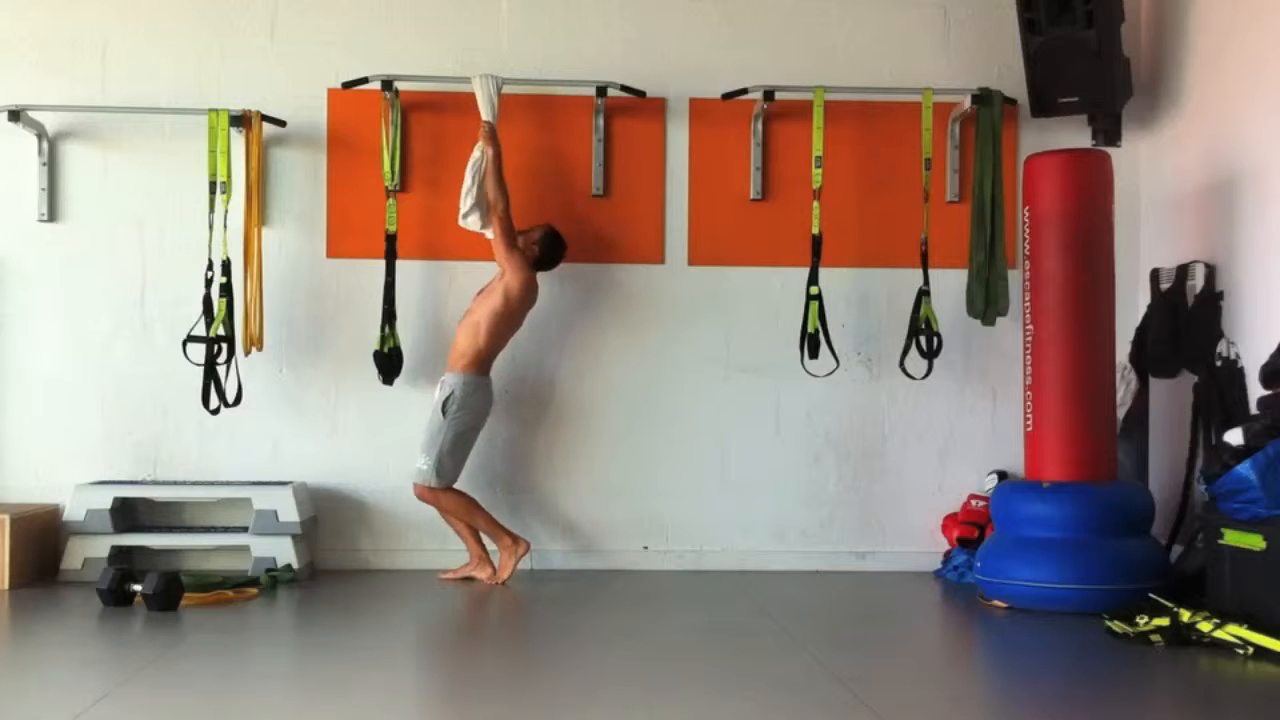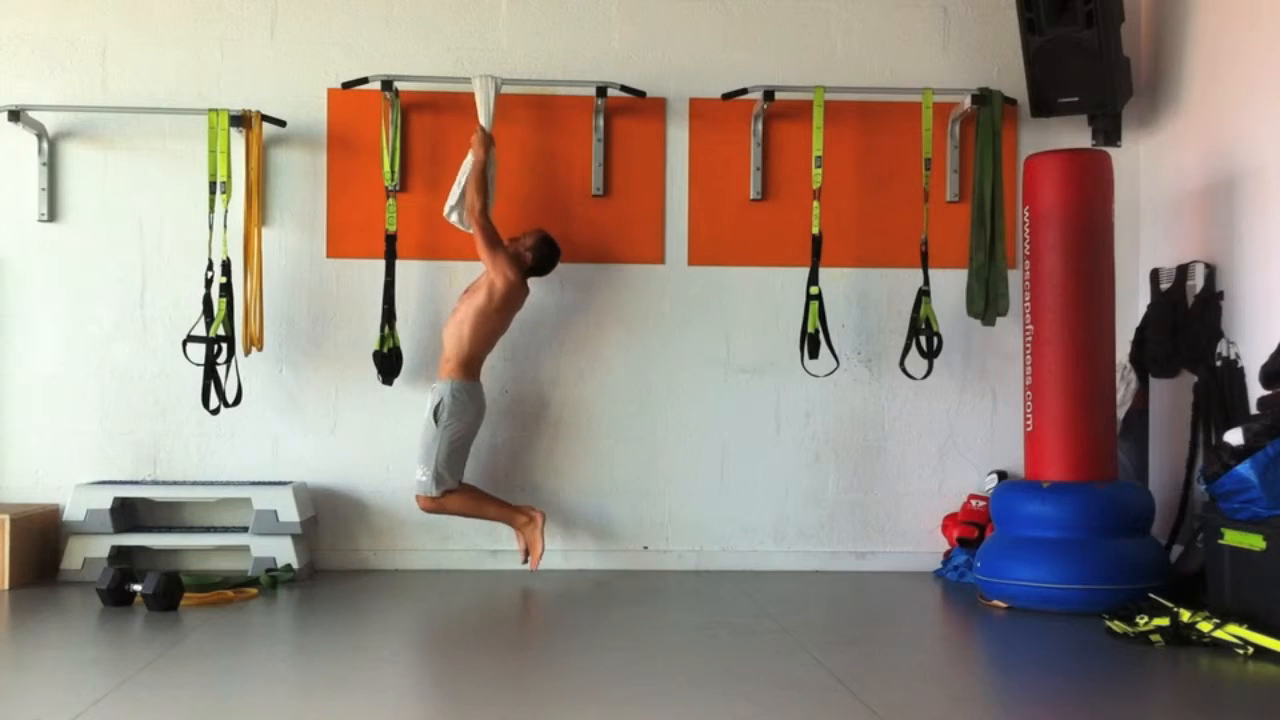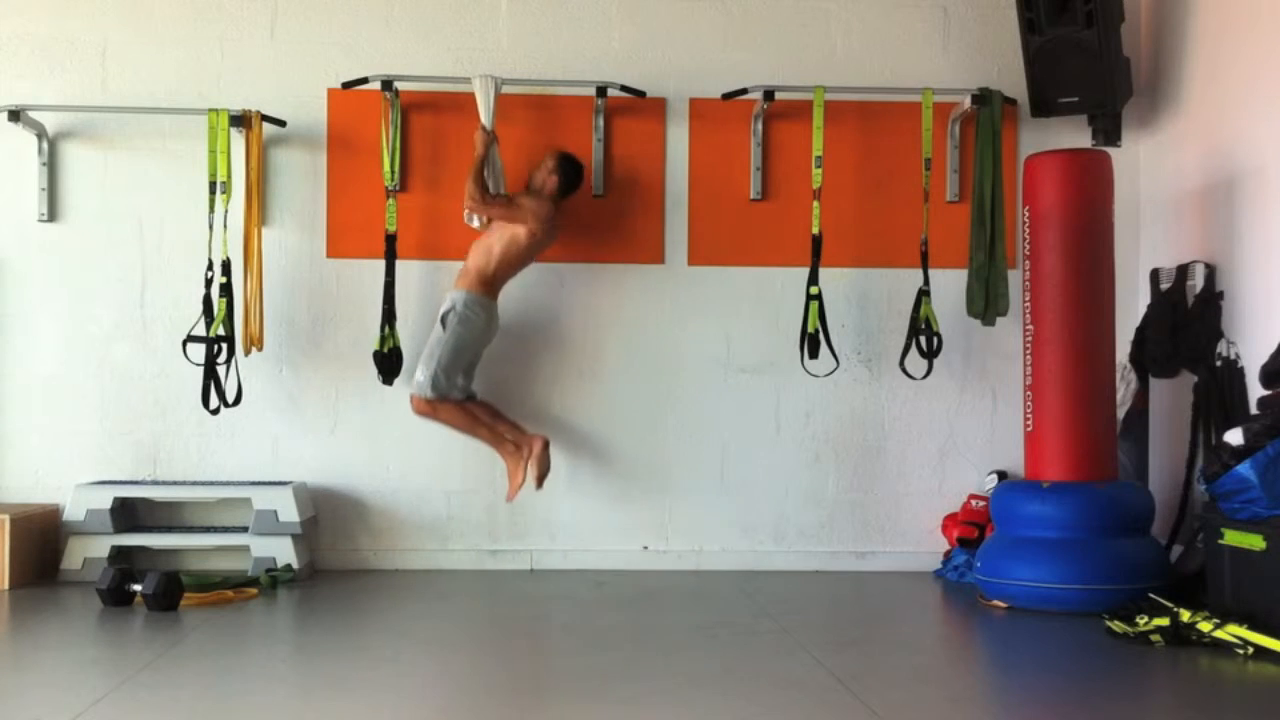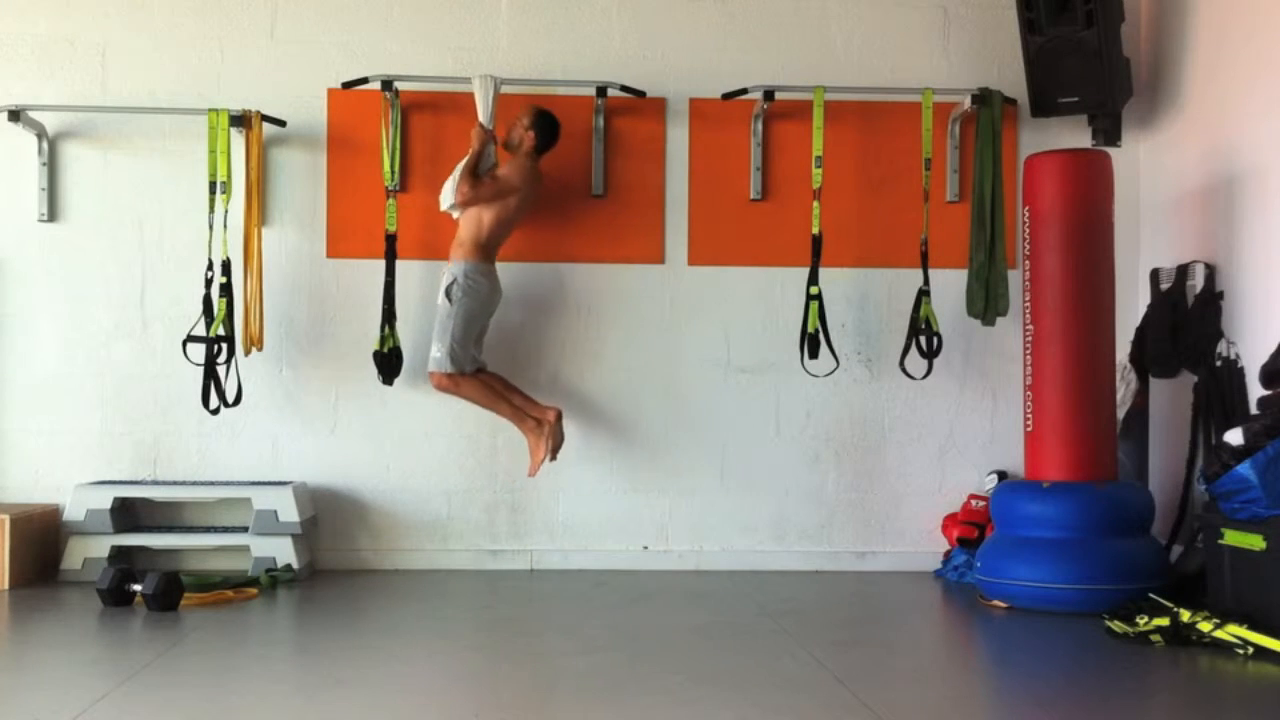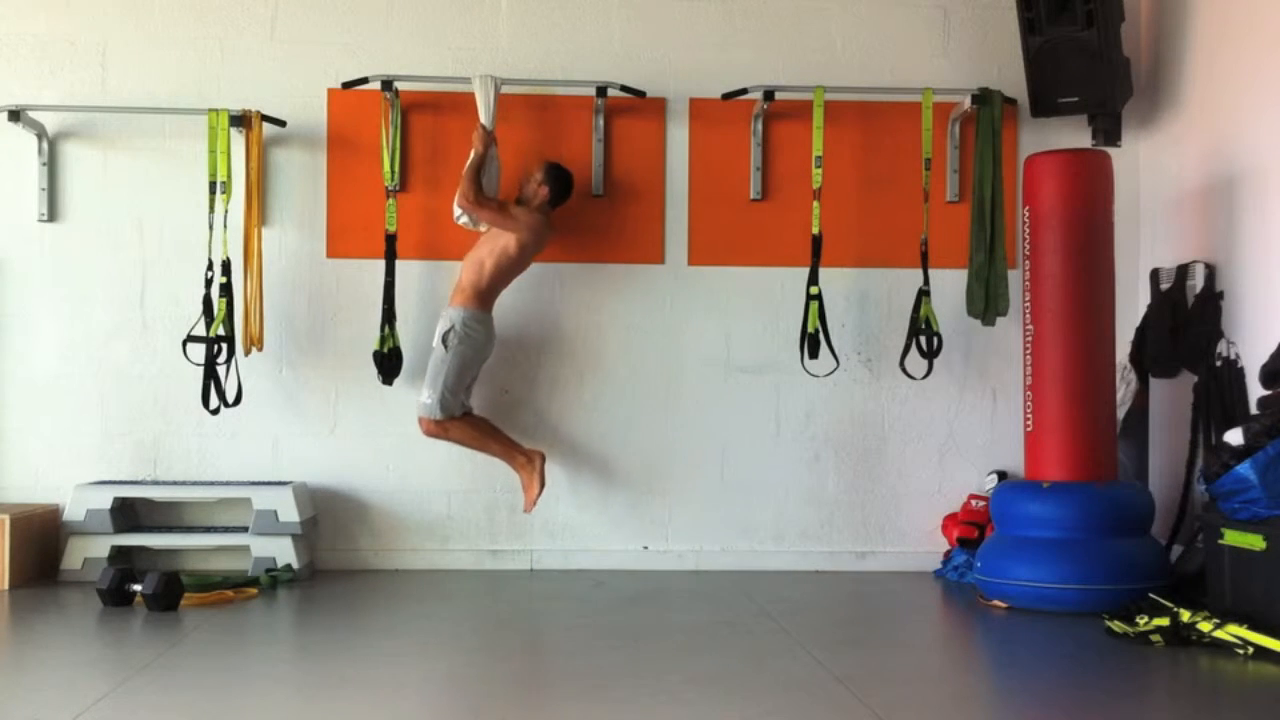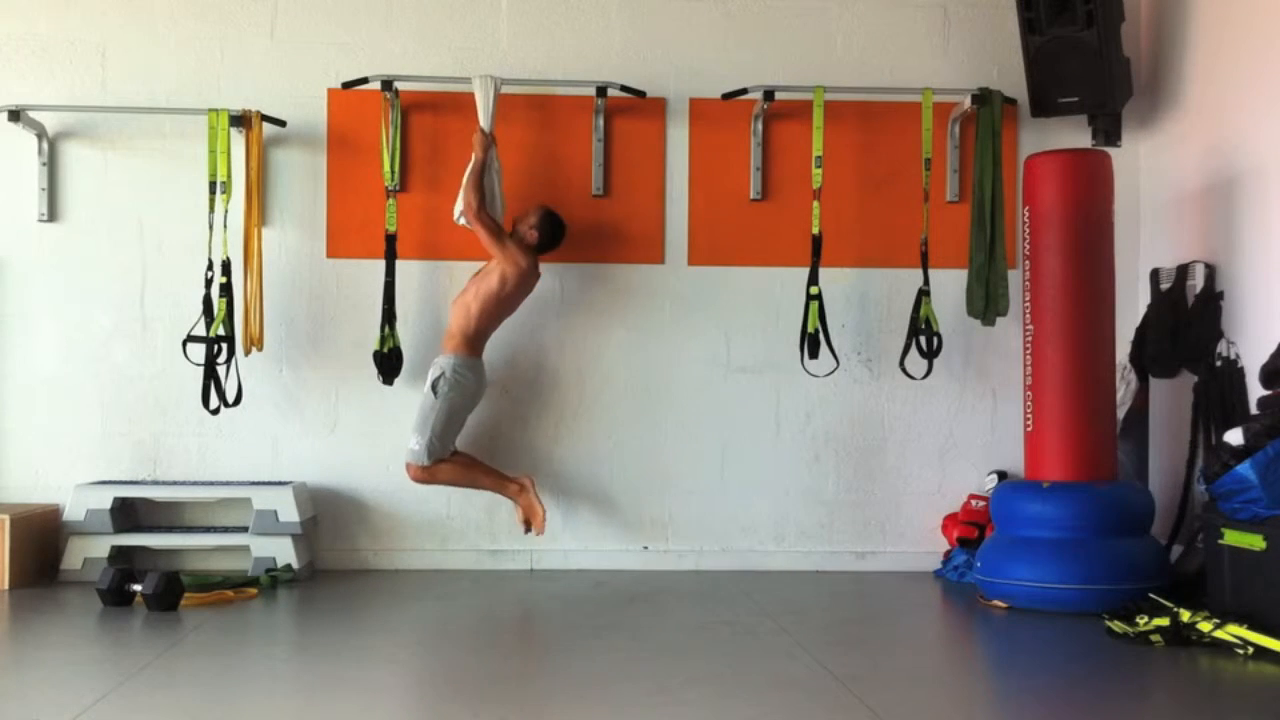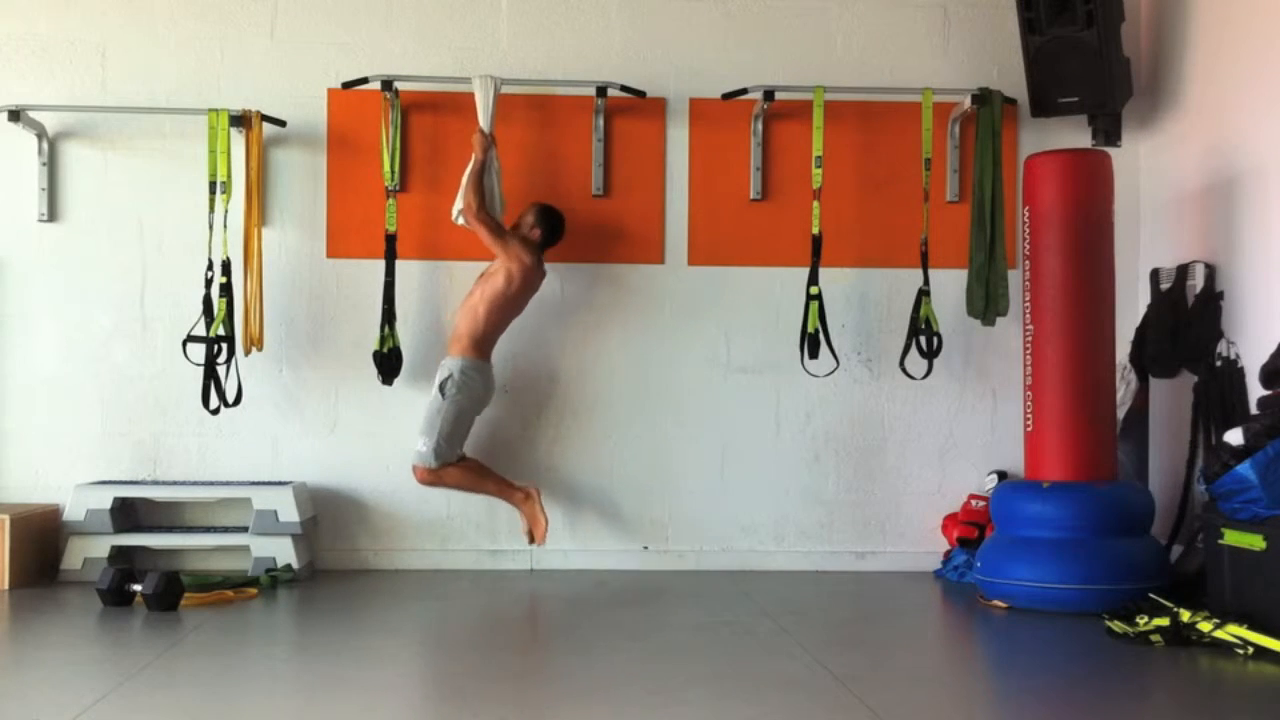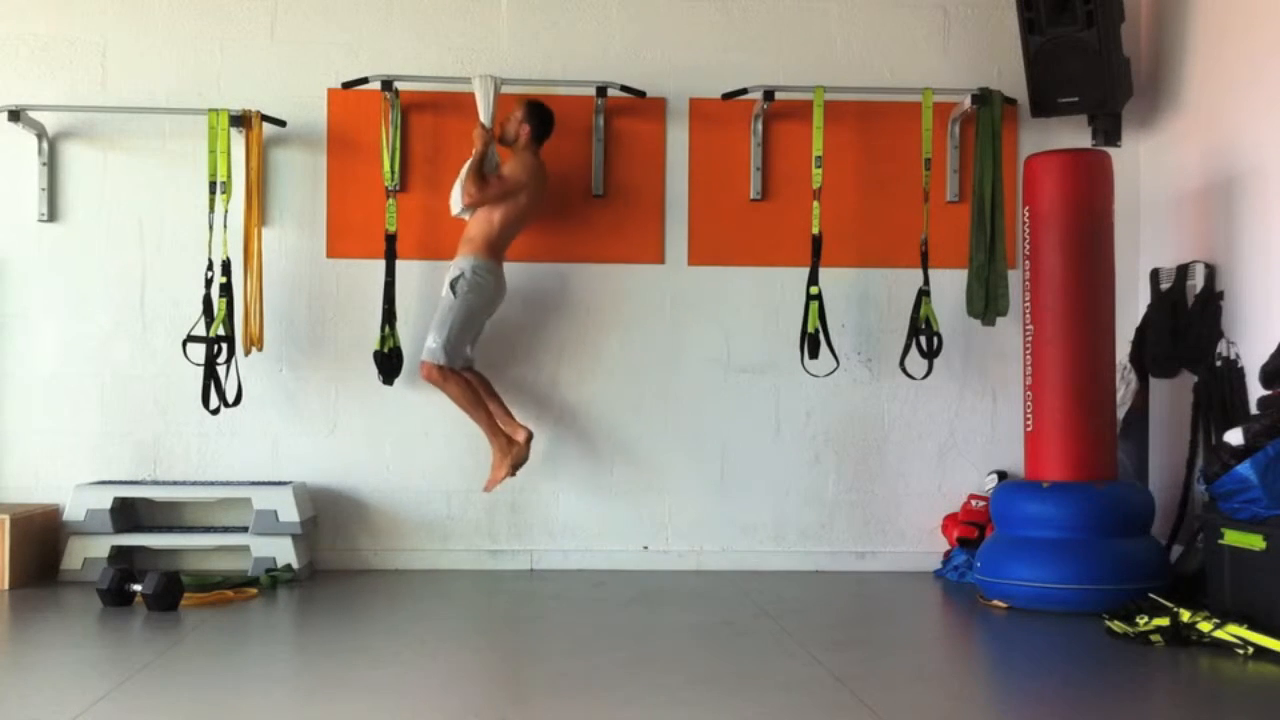
dt=0.5s
person 1, frame 1
left shoulder: (520, 276)
right shoulder: (516, 281)
left elbow: (500, 213)
right elbow: (498, 217)
left wrist: (492, 149)
right wrist: (490, 153)
left hip: (463, 389)
right hip: (462, 387)
left knee: (430, 486)
right knee: (436, 484)
left ankle: (508, 541)
right ankle: (481, 562)
person 1, frame 2
left shoulder: (506, 277)
right shoulder: (510, 285)
left elbow: (477, 213)
right elbow: (480, 219)
left wrist: (481, 155)
right wrist: (482, 157)
left hip: (454, 394)
right hip: (458, 392)
left knee: (431, 497)
right knee: (442, 488)
left ankle: (522, 518)
right ankle: (520, 516)
person 1, frame 3
left shoulder: (540, 209)
right shoulder: (535, 212)
left elbow: (474, 201)
right elbow: (489, 203)
left wrist: (481, 151)
right wrist: (488, 155)
left hip: (467, 305)
right hip: (476, 307)
left knee: (425, 399)
right knee: (455, 396)
left ankle: (512, 449)
right ankle: (529, 441)
person 1, frame 4
left shoulder: (521, 169)
right shoulder: (521, 172)
left elbow: (464, 195)
right elbow: (476, 197)
left wrist: (477, 147)
right wrist: (481, 150)
left hip: (467, 275)
right hip: (478, 277)
left knee: (444, 375)
right knee: (469, 370)
left ankle: (530, 424)
right ankle: (543, 413)
person 1, frame 5
left shoulder: (529, 221)
right shoulder: (524, 223)
left elbow: (467, 199)
right elbow: (479, 204)
left wrist: (480, 151)
right wrist: (485, 153)
left hip: (465, 322)
right hip: (470, 322)
left knee: (433, 421)
right knee: (454, 414)
left ankle: (523, 461)
right ankle: (525, 457)
person 1, frame 6
left shoulder: (518, 262)
right shoulder: (520, 265)
left elbow: (473, 210)
right elbow: (482, 214)
left wrist: (481, 155)
right wrist: (485, 159)
left hip: (455, 368)
right hip: (462, 366)
left knee: (421, 467)
right knee: (438, 456)
left ankle: (515, 488)
right ankle: (515, 488)
person 1, frame 7
left shoulder: (521, 258)
right shoulder: (525, 263)
left elbow: (474, 211)
right elbow: (484, 216)
left wrist: (481, 155)
right wrist: (486, 159)
left hip: (463, 370)
right hip: (469, 368)
left knee: (428, 471)
right knee: (443, 460)
left ankle: (519, 496)
right ankle: (521, 494)
person 1, frame 8
left shoulder: (526, 166)
right shoulder: (524, 169)
left elbow: (471, 195)
right elbow: (485, 196)
left wrist: (480, 148)
right wrist: (484, 150)
left hip: (474, 273)
right hip: (480, 275)
left knee: (434, 368)
right knee: (458, 366)
left ankle: (501, 442)
right ankle: (514, 432)
